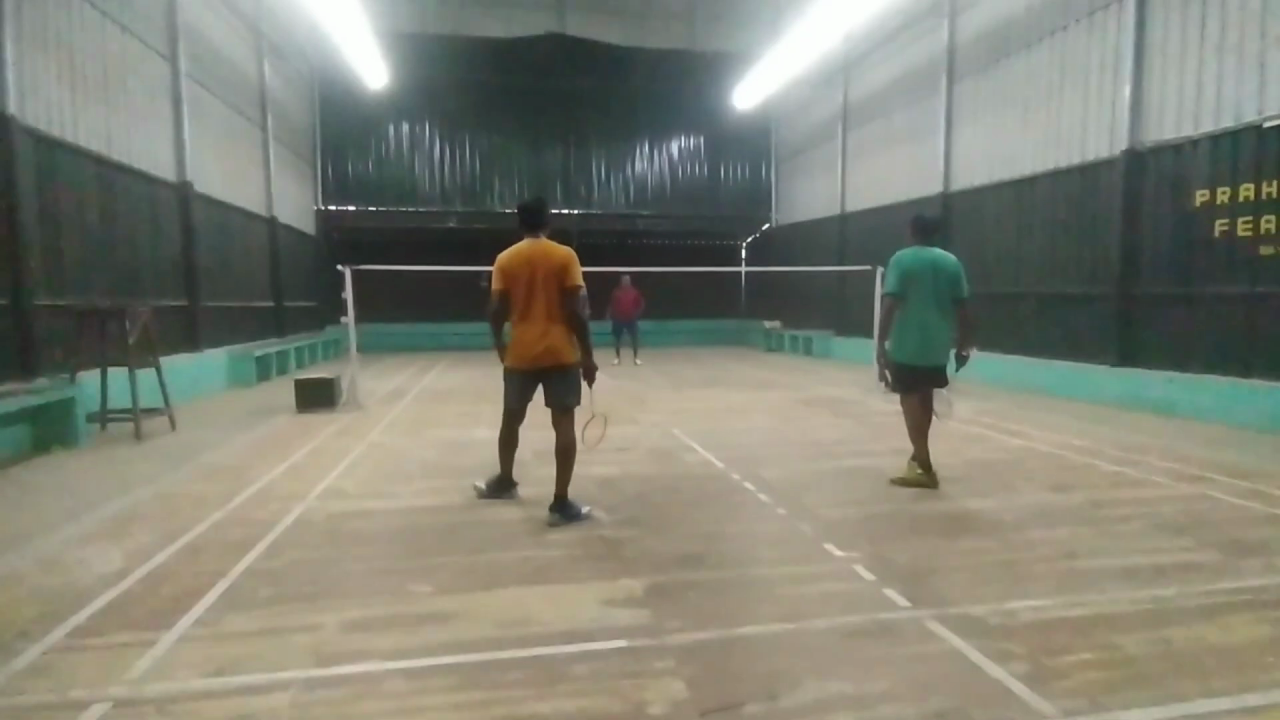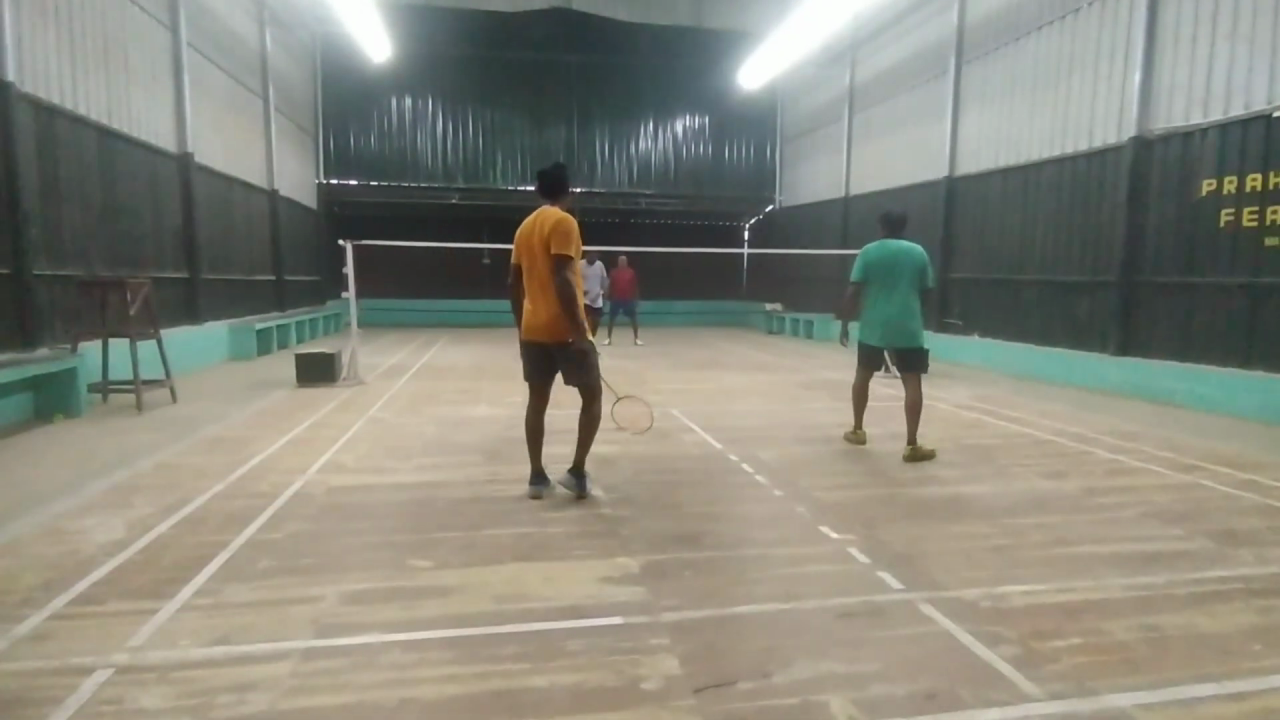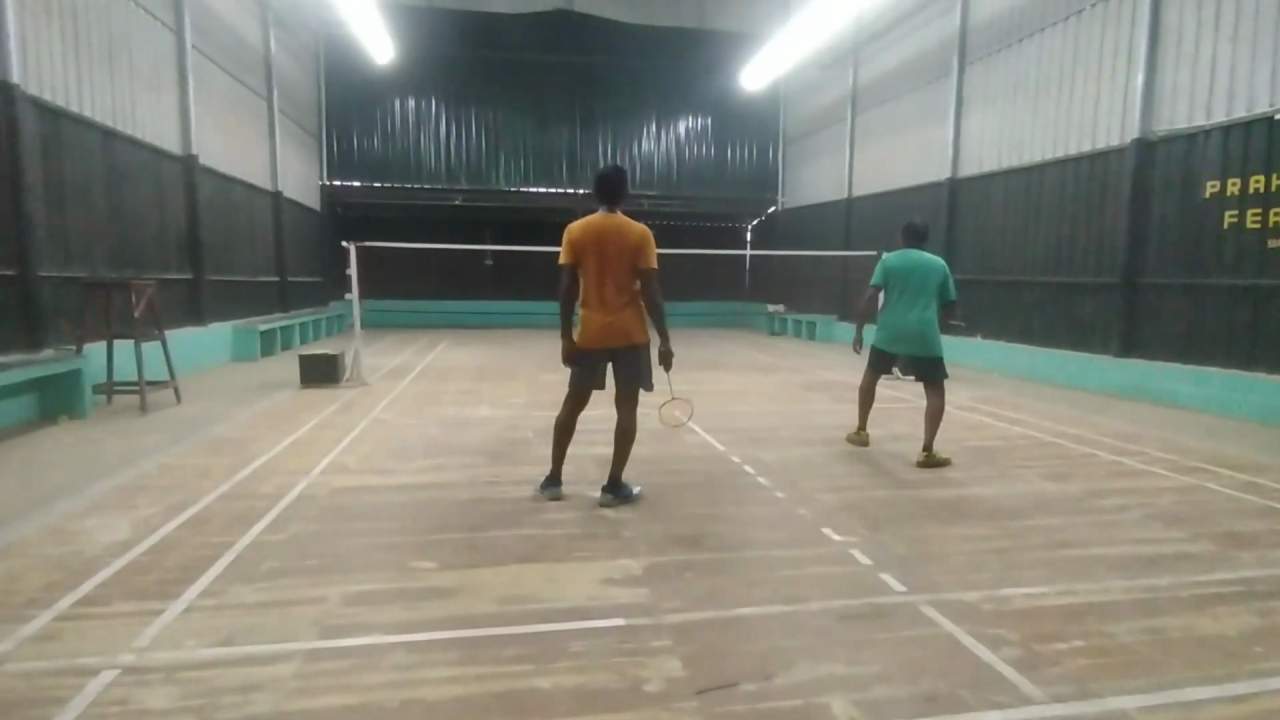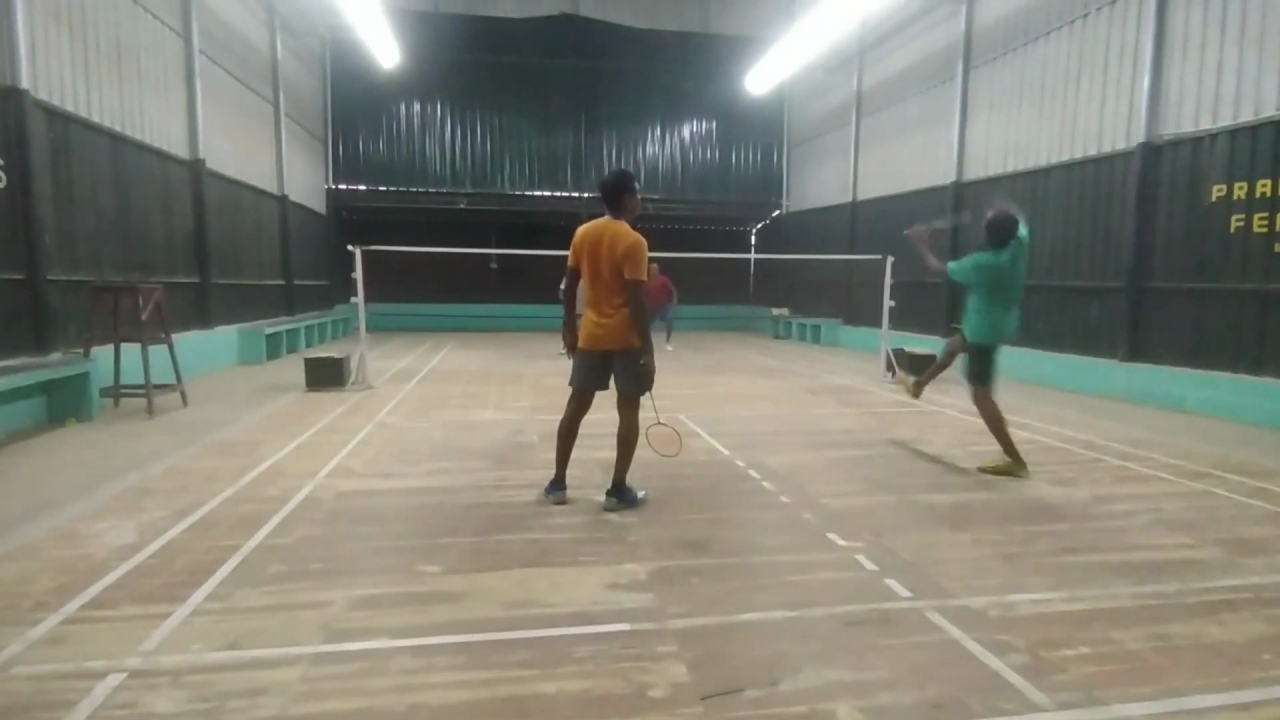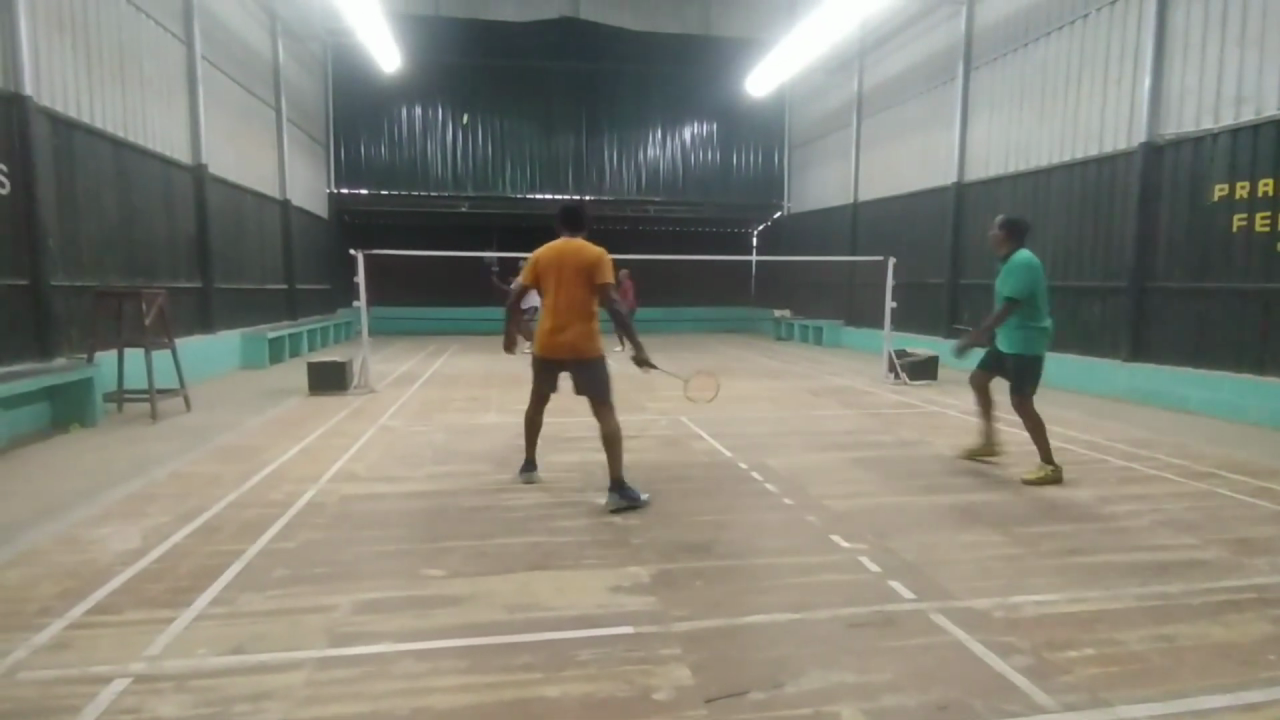
dt=1s
person 1, frame 1
left shoulder: (505, 260)
right shoulder: (565, 256)
left elbow: (497, 311)
right elbow: (577, 311)
left wrist: (500, 344)
right wrist: (587, 355)
left hip: (521, 354)
right hip: (560, 354)
left knee: (511, 419)
right knee: (564, 425)
left ankle: (504, 481)
right ankle: (560, 503)
person 1, frame 2
left shoulder: (524, 227)
right shoulder: (563, 222)
left elbow: (514, 285)
right elbow: (562, 280)
left wrist: (522, 327)
right wrist: (579, 330)
left hip: (533, 330)
right hip: (564, 330)
left knee: (537, 401)
right knee: (592, 396)
left ankle: (537, 477)
right ankle: (576, 471)
person 1, frame 3
left shoulder: (575, 231)
right shoulder: (640, 234)
left elbow: (567, 289)
right elbow: (651, 293)
left wrist: (566, 337)
right wrist: (665, 340)
left hip: (589, 335)
right hip: (630, 335)
left knee: (572, 405)
right knee: (626, 408)
left ankle: (553, 479)
right ankle: (613, 486)
person 1, frame 4
left shoulder: (582, 234)
right shoulder: (633, 242)
left elbow: (569, 287)
right elbow: (635, 303)
left wrist: (570, 328)
right wrist: (648, 352)
left hip: (591, 336)
right hip: (626, 339)
left knee: (576, 407)
right knee: (628, 411)
left ankle: (558, 483)
right ankle: (618, 490)
person 1, frame 5
left shoulder: (540, 255)
right shoulder: (597, 255)
left elbow: (515, 297)
right elbow: (612, 304)
left wrist: (510, 330)
right wrist: (637, 346)
left hip: (547, 344)
right hip: (584, 345)
left knee: (537, 401)
right knee: (605, 412)
left ankle: (529, 465)
right ankle: (618, 488)
person 2, frame 1
left shoulder: (901, 259)
right shoulder: (951, 262)
left elbow: (889, 305)
right elbow: (962, 309)
left wrist: (881, 344)
right wrist: (963, 345)
left hip: (907, 345)
right hip: (937, 345)
left knee: (911, 404)
right knee: (924, 402)
left ankle: (925, 470)
right ankle: (918, 458)
person 2, frame 2
left shoulder: (868, 252)
right shoulder: (918, 252)
left elbow: (853, 292)
right elbow: (925, 292)
left wrist: (844, 324)
left hip: (873, 327)
right hip: (907, 328)
left knee: (863, 376)
right knee: (912, 383)
left ankle: (857, 430)
right ankle: (912, 445)
person 2, frame 3
left shoulder: (889, 261)
right shoulder: (939, 265)
left elbow: (870, 298)
right elbow: (950, 308)
left wrist: (859, 330)
left hip: (889, 333)
right hip: (925, 337)
left knee: (870, 378)
right knee: (935, 392)
left ankle: (861, 432)
right ankle: (927, 451)
person 2, frame 4
left shoulder: (979, 263)
right shoulder: (1019, 243)
left elbow: (939, 269)
right elbow: (1018, 217)
left wrist: (921, 245)
right wrist: (1004, 206)
left hip: (984, 331)
right hip: (1002, 325)
left knee: (980, 394)
right knee: (954, 343)
left ankle: (1014, 459)
right ankle: (919, 384)
person 2, frame 5
left shoulder: (1023, 263)
right shoulder: (1011, 261)
left elbow: (1008, 307)
left wrist: (972, 337)
right wrist: (985, 335)
left hip: (1026, 343)
right hip: (1008, 340)
left knee: (1021, 402)
right knee: (978, 380)
left ankle: (1050, 466)
right ankle: (988, 441)
